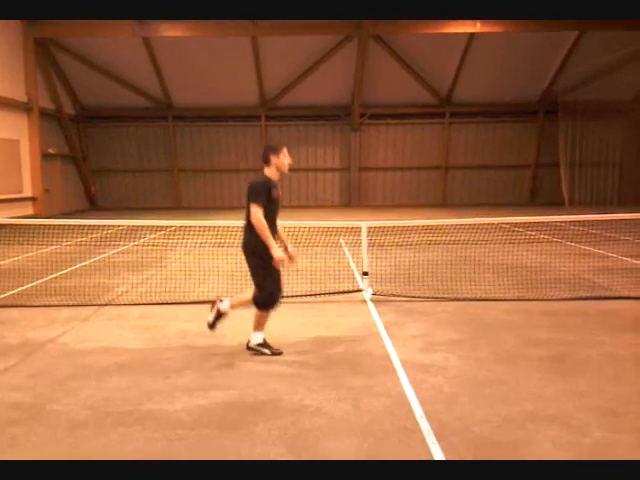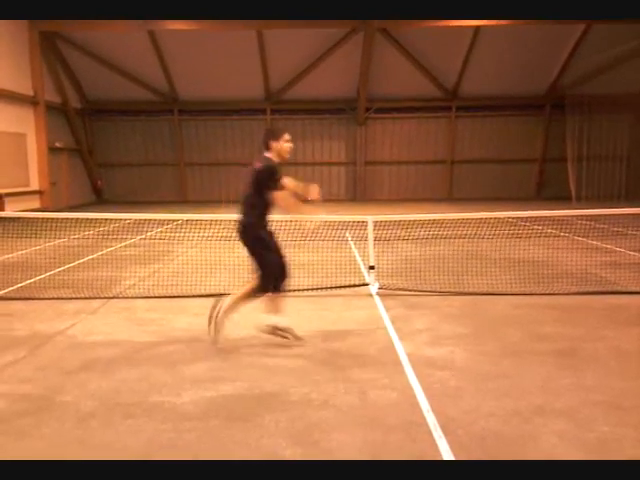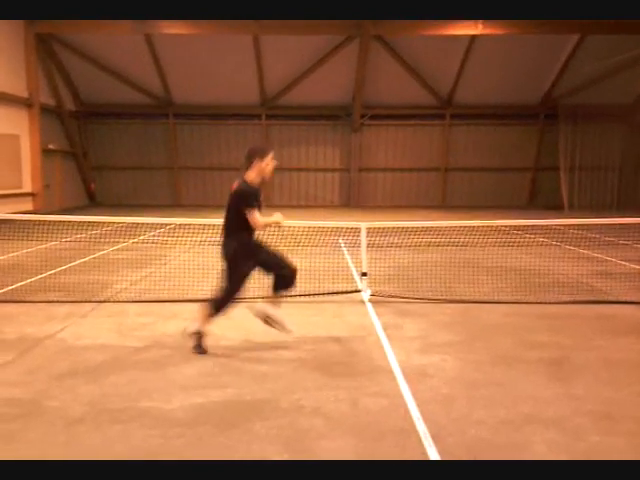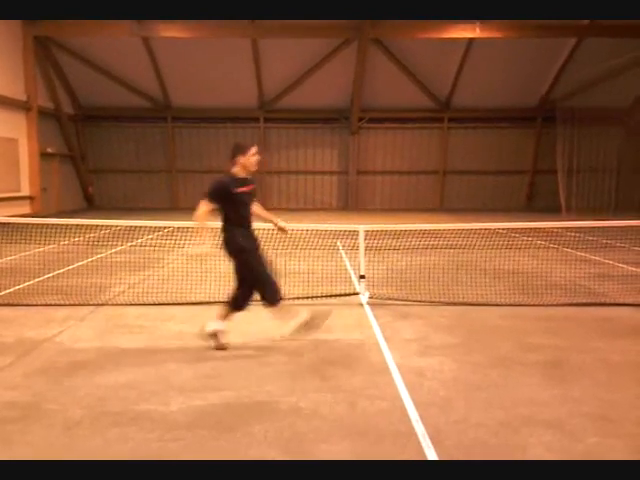
dt=1s
person 1, frame 1
left shoulder: (273, 185)
right shoulder: (260, 184)
right elbow: (256, 217)
left wrist: (286, 246)
right wrist: (274, 248)
left hip: (265, 248)
right hip: (257, 247)
left knee: (270, 294)
right knee: (269, 294)
left ankle: (257, 340)
right ankle: (224, 306)
person 1, frame 2
left shoulder: (270, 165)
right shoulder: (268, 167)
left elbow: (284, 182)
right elbow: (280, 200)
left wrist: (307, 190)
right wrist: (305, 211)
left hip: (256, 227)
right hip: (252, 227)
left knee: (278, 272)
right knee: (270, 277)
left ankle: (275, 322)
right ankle: (225, 306)
person 1, frame 3
left shoulder: (253, 186)
right shoulder: (245, 189)
right elbow: (257, 222)
right wrist: (275, 219)
left hip: (251, 245)
right hip: (237, 248)
left knee: (288, 272)
right knee: (228, 294)
left ankle: (268, 311)
right ankle: (197, 330)
person 1, frame 4
left shoulder: (248, 182)
right shoulder: (224, 184)
right elbow: (202, 211)
left wrist: (276, 221)
left hip: (246, 240)
right hip: (238, 241)
left knee: (246, 289)
right knee: (266, 282)
left ankle: (215, 326)
